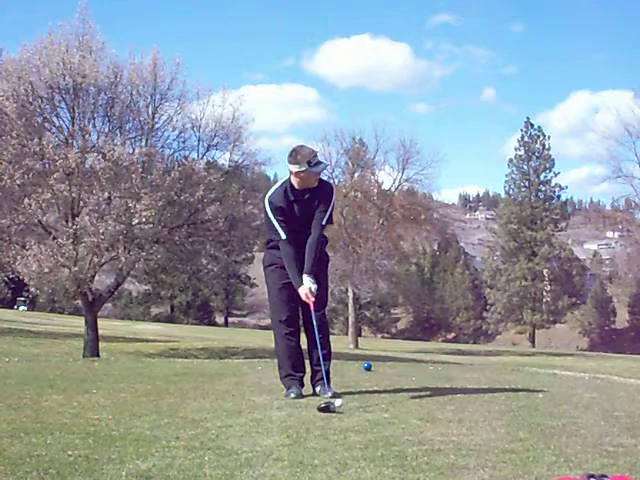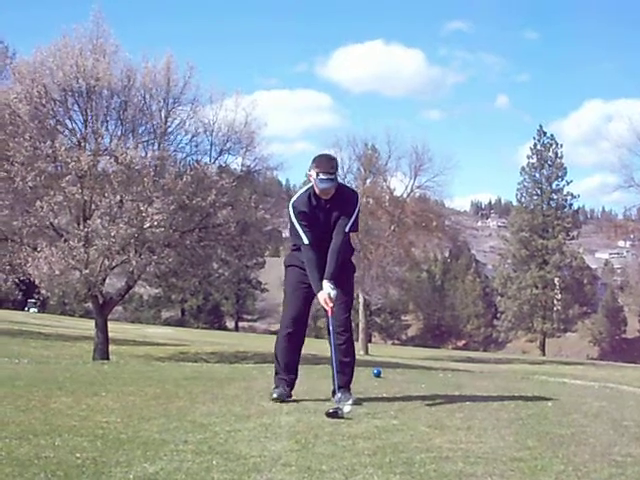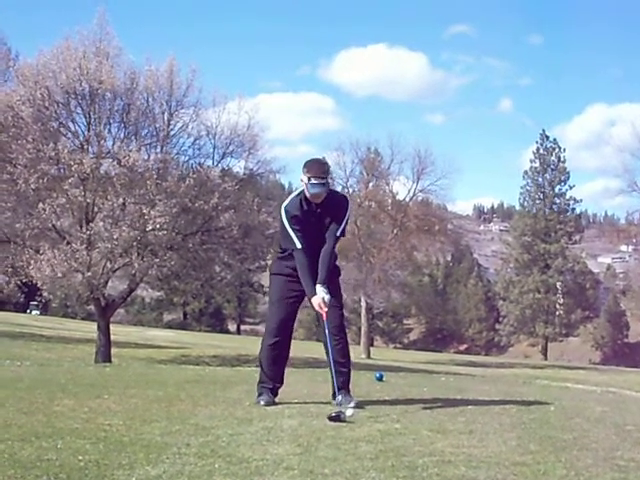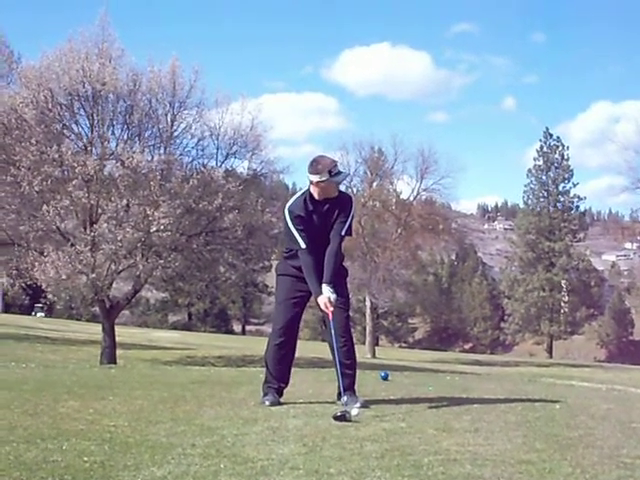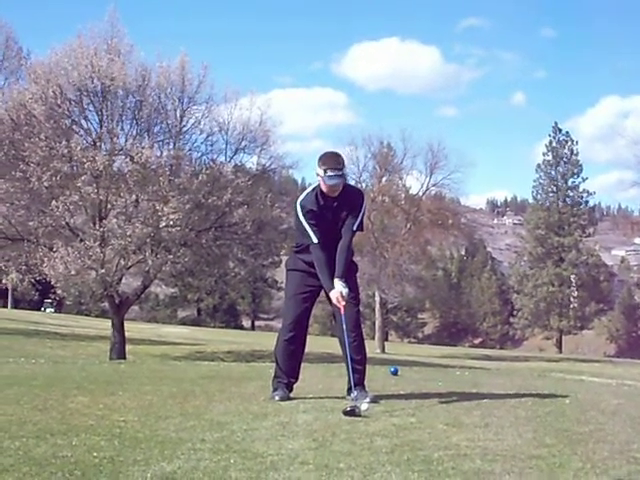
dt=1s
person 1, frame 1
left shoulder: (325, 190)
right shoulder: (274, 198)
left elbow: (317, 233)
right elbow: (285, 243)
left wrist: (309, 275)
right wrist: (299, 283)
left hip: (313, 259)
right hip: (280, 259)
left knee: (317, 317)
right knee: (285, 319)
left ankle: (321, 380)
right ankle: (292, 381)
person 1, frame 2
left shoulder: (350, 198)
right shoulder: (299, 203)
left elbow: (340, 240)
right elbow: (308, 247)
left wrist: (329, 281)
right wrist: (318, 287)
left hip: (338, 266)
right hip: (302, 264)
left knee: (342, 324)
right knee: (292, 319)
left ankle: (342, 388)
right ankle: (283, 382)
person 1, frame 3
left shoulder: (340, 203)
right shoulder: (290, 207)
left elbow: (330, 245)
right elbow: (300, 252)
left wrist: (321, 285)
right wrist: (311, 292)
left hip: (325, 271)
right hip: (289, 270)
left knee: (335, 327)
right knee: (276, 327)
left ankle: (342, 391)
right ankle: (267, 389)
person 1, frame 4
left shoulder: (344, 202)
right shoulder: (295, 207)
left elbow: (335, 244)
right elbow: (305, 252)
left wrist: (328, 286)
right wrist: (317, 292)
left hip: (331, 271)
right hip: (295, 271)
left knee: (341, 327)
right knee: (283, 327)
left ankle: (348, 391)
right ankle: (272, 389)
person 1, frame 5
left shoulder: (355, 197)
right shoulder: (306, 202)
left elbow: (346, 240)
right elbow: (317, 247)
left wrist: (339, 280)
right wrist: (329, 287)
left hip: (341, 267)
right hip: (305, 265)
left knee: (351, 323)
right knee: (292, 322)
left ankle: (357, 386)
right ankle: (282, 384)
